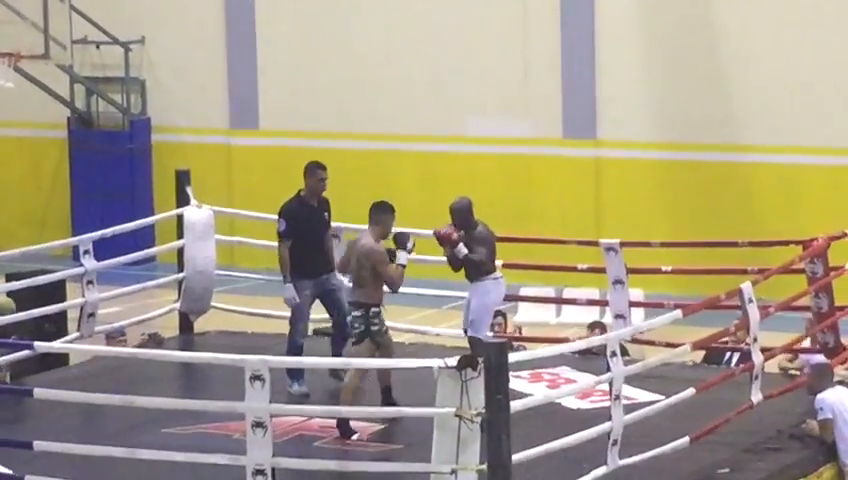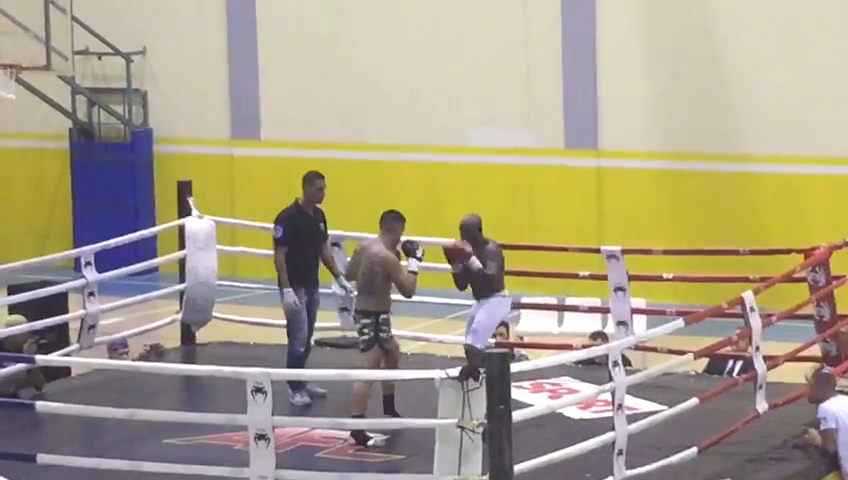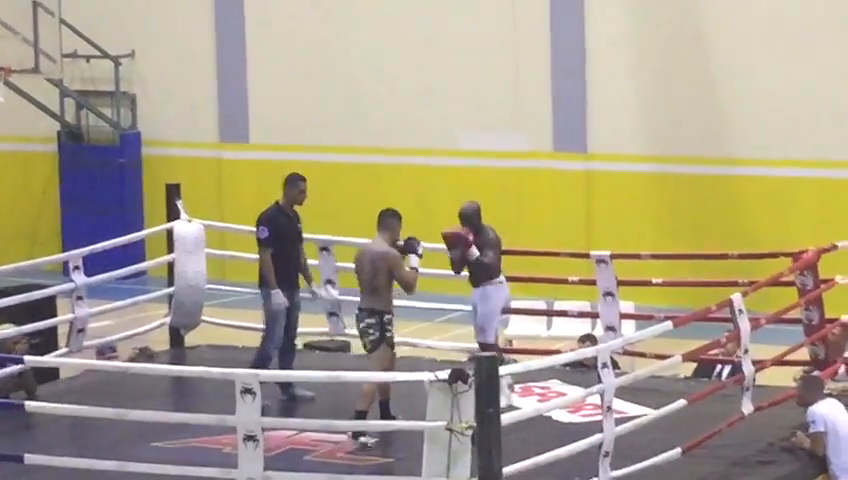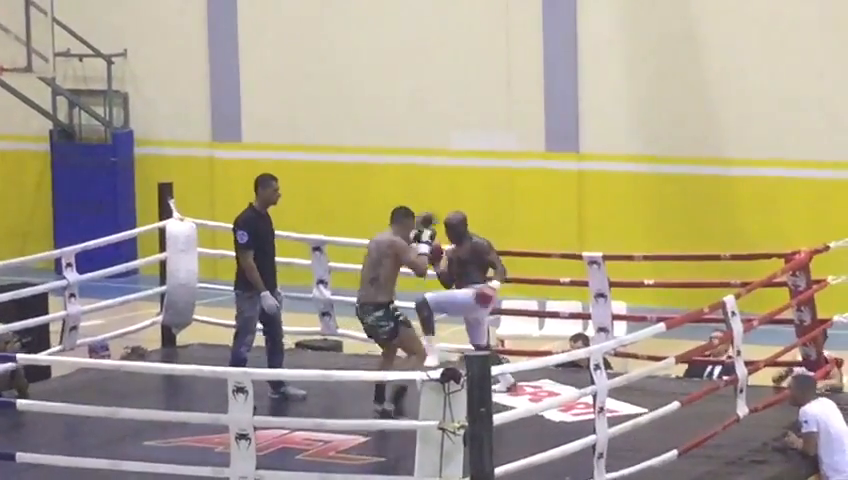
dt=0.4s
person 1, frame 1
left shoulder: (324, 204)
right shoulder: (290, 209)
right elbow: (283, 248)
left wrist: (334, 270)
right wrist: (287, 284)
left hip: (326, 275)
right hip: (302, 279)
left knee: (345, 319)
right knee: (299, 330)
right ankle: (295, 379)
person 1, frame 2
left shoulder: (319, 215)
right shoulder: (288, 217)
right elbow: (279, 255)
left wrist: (339, 277)
right wrist: (286, 290)
left hip: (312, 286)
right hip: (295, 287)
left knee: (306, 338)
right knee: (298, 338)
left ankle: (301, 382)
right ankle: (295, 388)
person 1, frame 3
left shoulder: (294, 217)
right shoulder: (269, 218)
right elbow: (264, 256)
left wrist: (310, 282)
right wrist: (274, 290)
left hip: (292, 288)
right hip: (275, 290)
left knee: (289, 340)
right knee: (273, 341)
left ankle: (287, 386)
person 1, frame 4
left shoulder: (265, 216)
right shoulder: (246, 221)
right elbow: (246, 261)
left wrist: (273, 289)
right wrist: (263, 294)
left hip: (268, 290)
right hip: (251, 293)
left knee: (276, 339)
right knee: (243, 344)
left ankle: (278, 386)
person 2, frame 1
left shoulder: (357, 242)
right shoulder: (375, 249)
left elbow: (342, 267)
right elbow: (395, 284)
right wrist: (403, 253)
left hip: (365, 308)
right hip: (366, 311)
left knee: (386, 348)
right knee: (359, 368)
left ankle: (388, 401)
right ankle: (343, 423)
person 2, frame 2
left shoulder: (364, 247)
right shoulder: (386, 257)
left elbow: (349, 274)
right elbow: (408, 291)
right wrist: (414, 260)
left hip: (365, 313)
right hip: (374, 318)
left knee: (393, 355)
left ankle: (390, 411)
right ankle: (357, 429)
person 2, frame 3
left shoulder: (363, 251)
right shoulder: (389, 254)
right elbow: (410, 286)
right wrist: (414, 257)
left hip: (365, 313)
right hip: (378, 317)
left knee: (388, 364)
right knee: (378, 372)
left ankle: (385, 414)
person 2, frame 4
left shoulder: (377, 241)
right shoulder: (396, 243)
right elbow: (421, 270)
left wrist: (415, 237)
right wrist: (424, 244)
left hip: (363, 307)
right hip: (382, 309)
left knee: (389, 352)
right knee: (418, 353)
left ankle: (381, 401)
right ankle: (394, 401)
person 3, frame 1
left shoulder: (480, 233)
right shoulder: (464, 233)
left elbow: (480, 264)
right elbow: (456, 267)
left wrist: (457, 246)
right wrist: (447, 246)
left hip: (488, 286)
right hip: (479, 285)
left knee: (475, 336)
right knee: (469, 331)
person 3, frame 2
left shoulder: (491, 250)
right shoulder: (470, 251)
left elbow: (492, 279)
right elbow: (461, 285)
left wrist: (470, 260)
right wrist: (454, 263)
left hip: (496, 301)
right hip: (482, 302)
left knee: (472, 347)
right knee: (471, 345)
person 3, frame 3
left shoulder: (489, 237)
right shoulder: (467, 237)
left elbow: (489, 267)
right elbow: (457, 269)
left wrist: (470, 248)
right wrist: (452, 249)
left hip: (492, 289)
right hip: (481, 290)
left knee: (486, 342)
right knee: (485, 341)
person 3, frame 4
left shoulder: (479, 244)
right shoulder: (452, 252)
left elbow: (500, 269)
right elbow: (448, 283)
left wrist: (492, 287)
right wrist: (438, 266)
left hip: (477, 296)
right hip: (471, 298)
left knee: (423, 303)
right knee: (482, 346)
left ankle: (432, 354)
right ankle: (506, 379)
